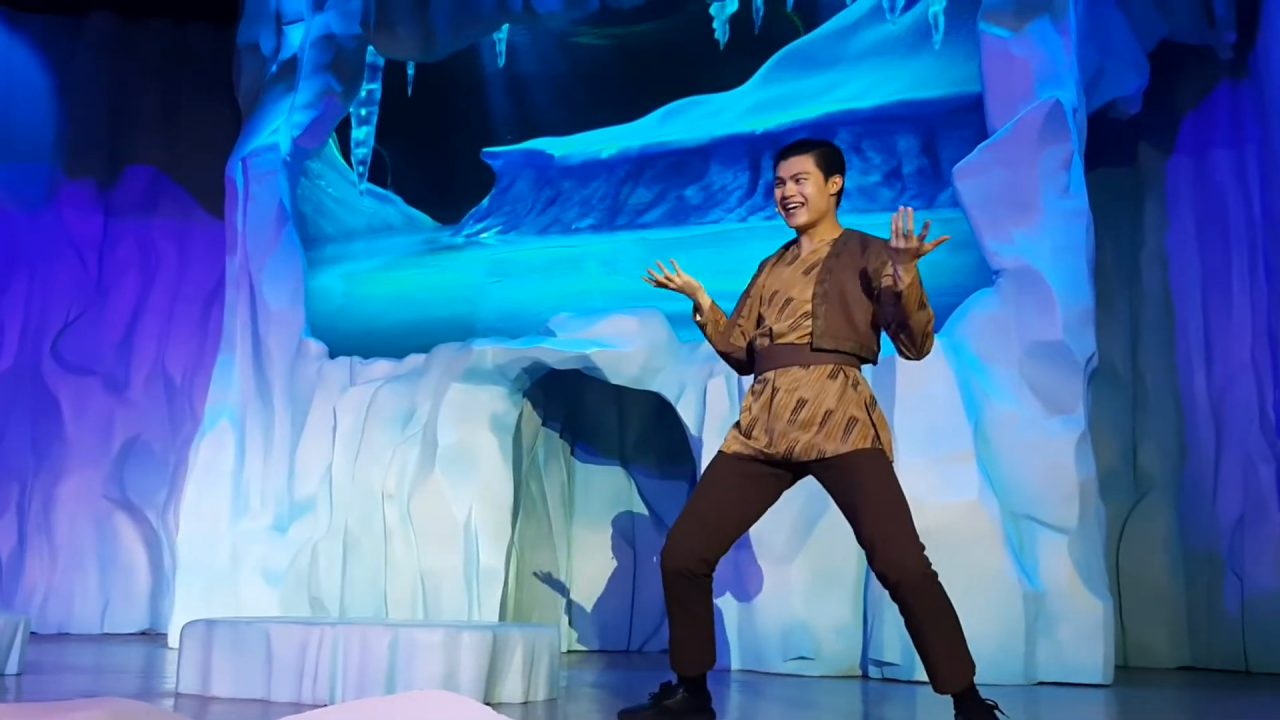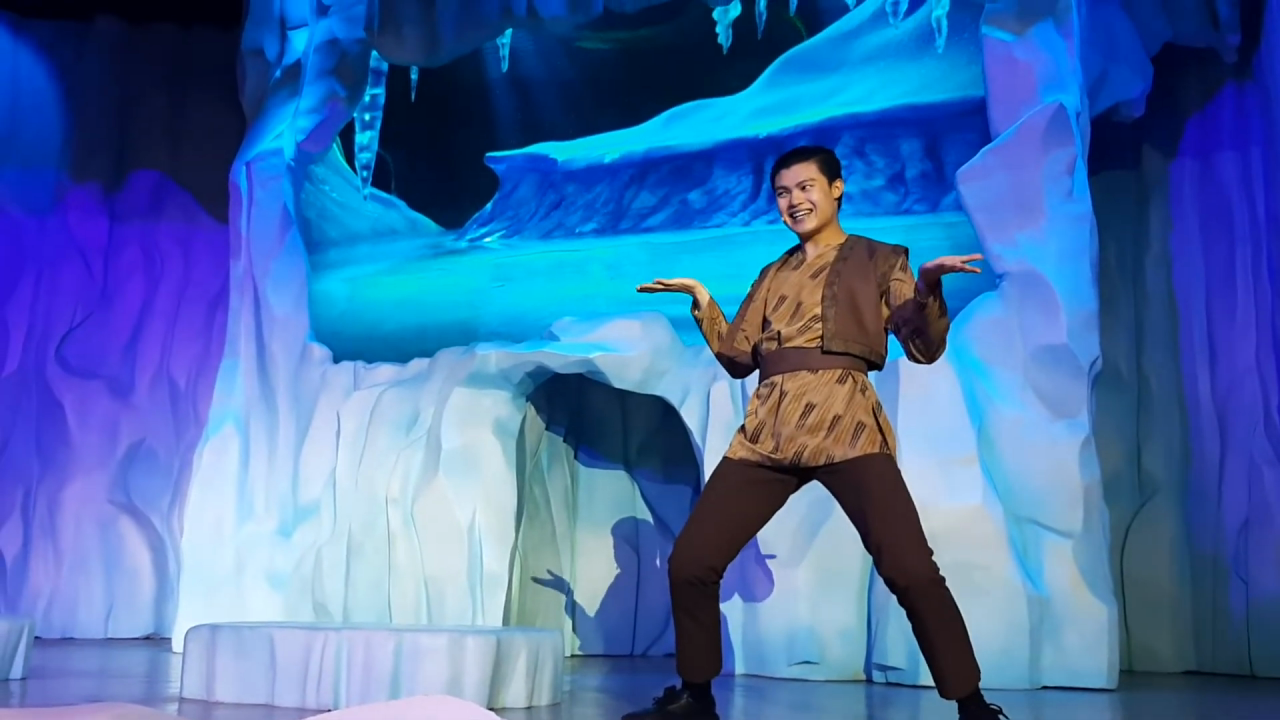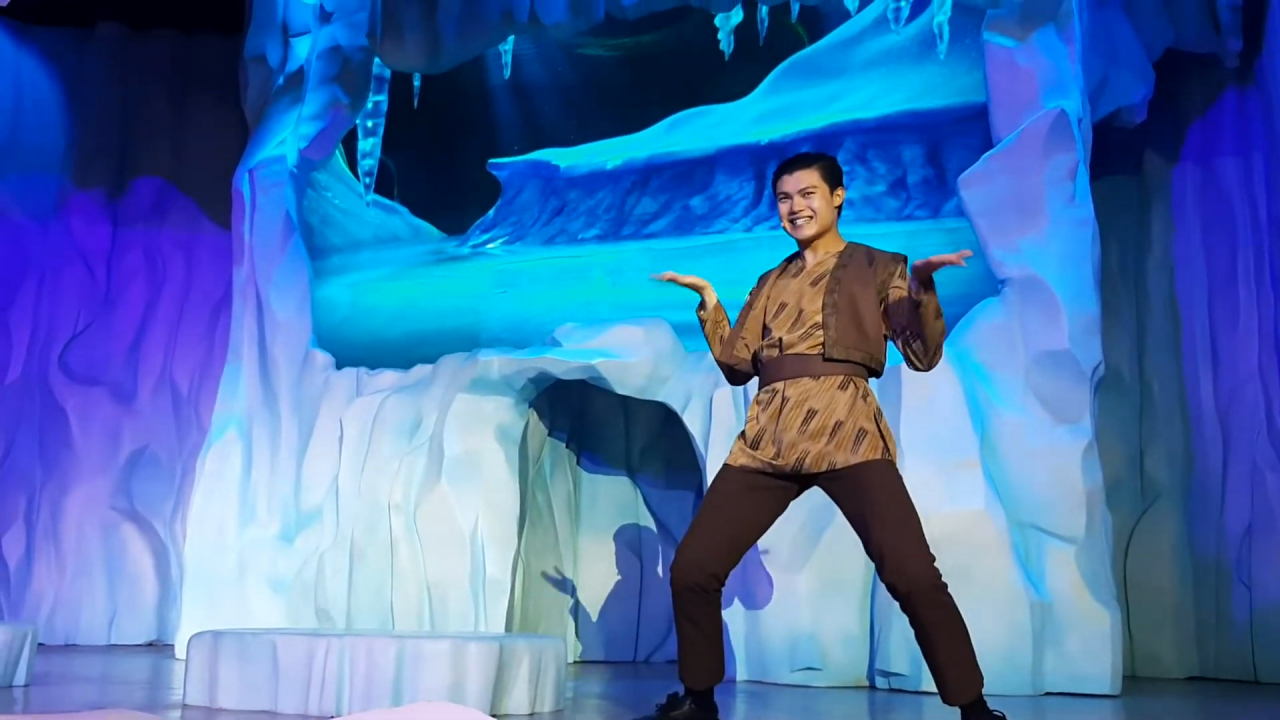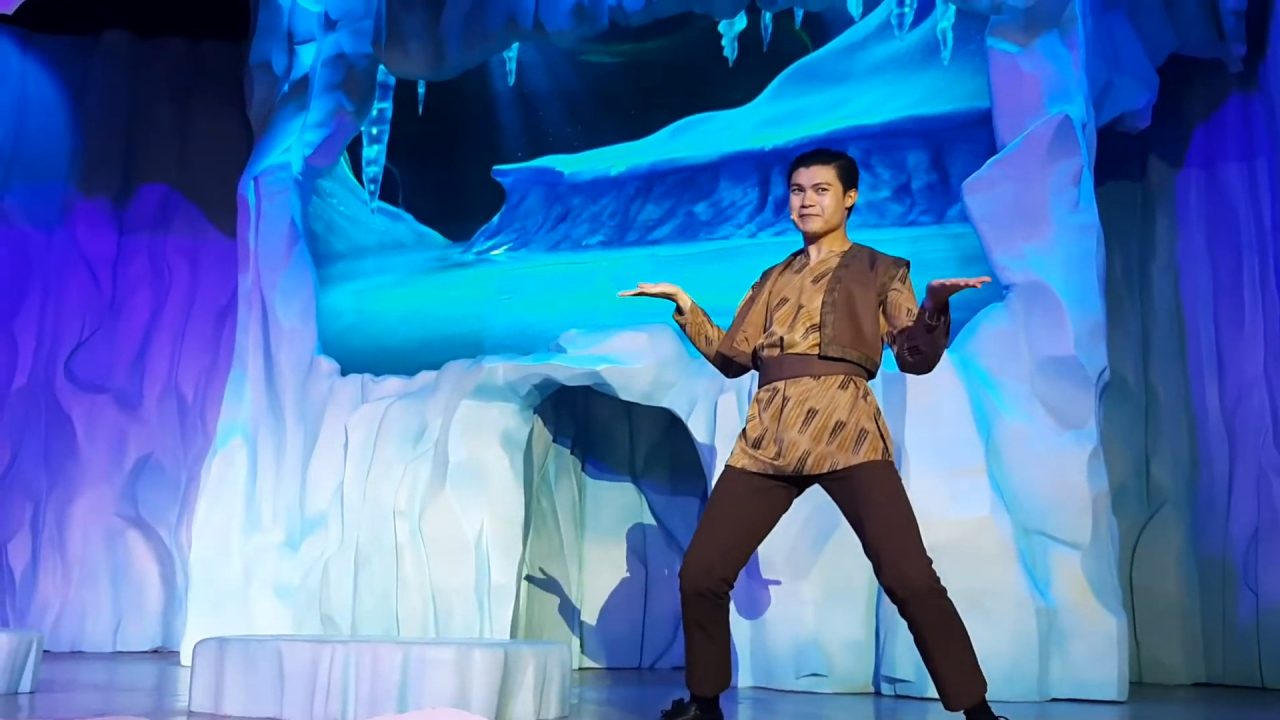
dt=0.5s
person 1, frame 1
left shoulder: (871, 254)
right shoulder: (770, 267)
left elbow: (915, 344)
right elbow: (741, 354)
left wrist: (906, 272)
right wrist: (699, 300)
left hip: (839, 422)
right hip: (761, 428)
left knee: (902, 565)
right knee: (682, 556)
person 1, frame 2
left shoulder: (880, 260)
right shoulder: (772, 275)
left elbow: (925, 348)
right elbow: (737, 357)
left wrist: (928, 287)
right wrist: (701, 300)
left hip: (846, 426)
right hip: (766, 432)
left knee: (911, 570)
right knee: (689, 563)
person 1, frame 3
left shoulder: (879, 266)
right shoulder: (771, 283)
left elbow: (924, 354)
right elbow: (735, 365)
left wrist: (923, 282)
right wrist: (709, 298)
left hip: (846, 431)
right hip: (766, 438)
left knee: (913, 576)
right knee: (692, 569)
person 1, frame 4
left shoulder: (882, 271)
right shoulder: (774, 279)
left elbow: (917, 358)
right elbow: (733, 357)
left wrist: (936, 306)
right wrist: (684, 303)
left hip: (846, 432)
right hip: (767, 437)
left knee: (911, 579)
right knee: (700, 573)
